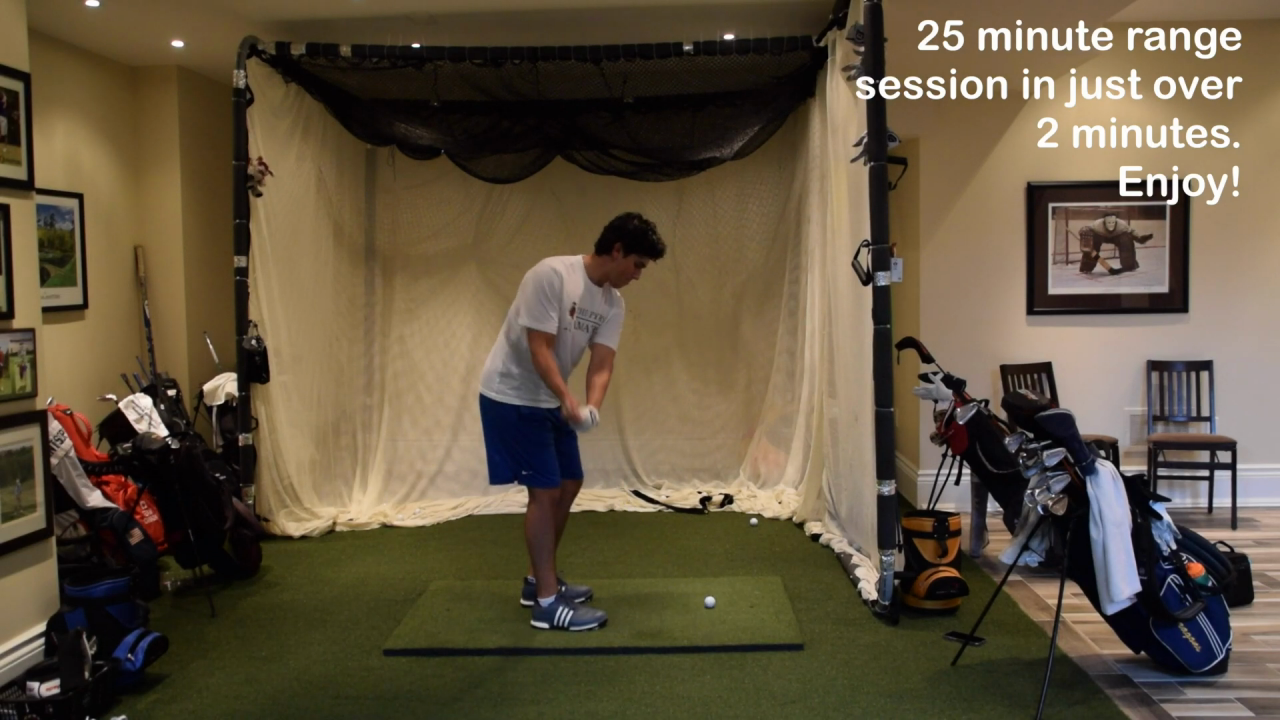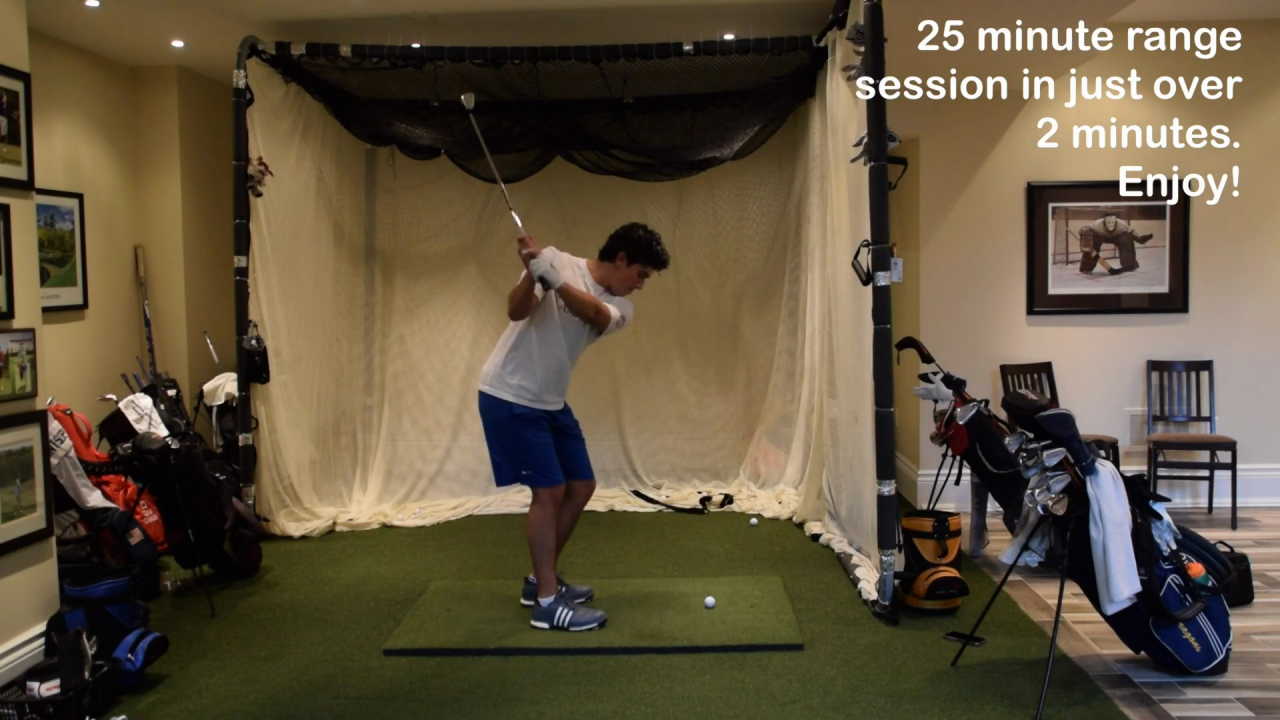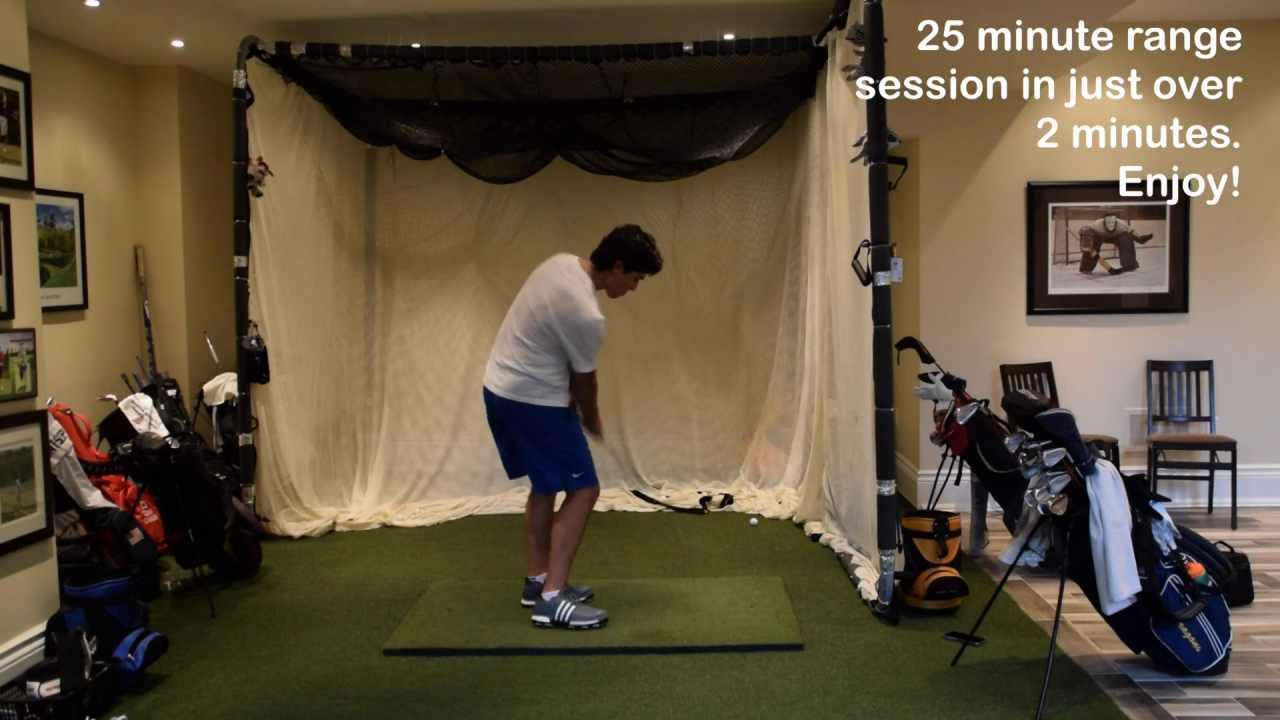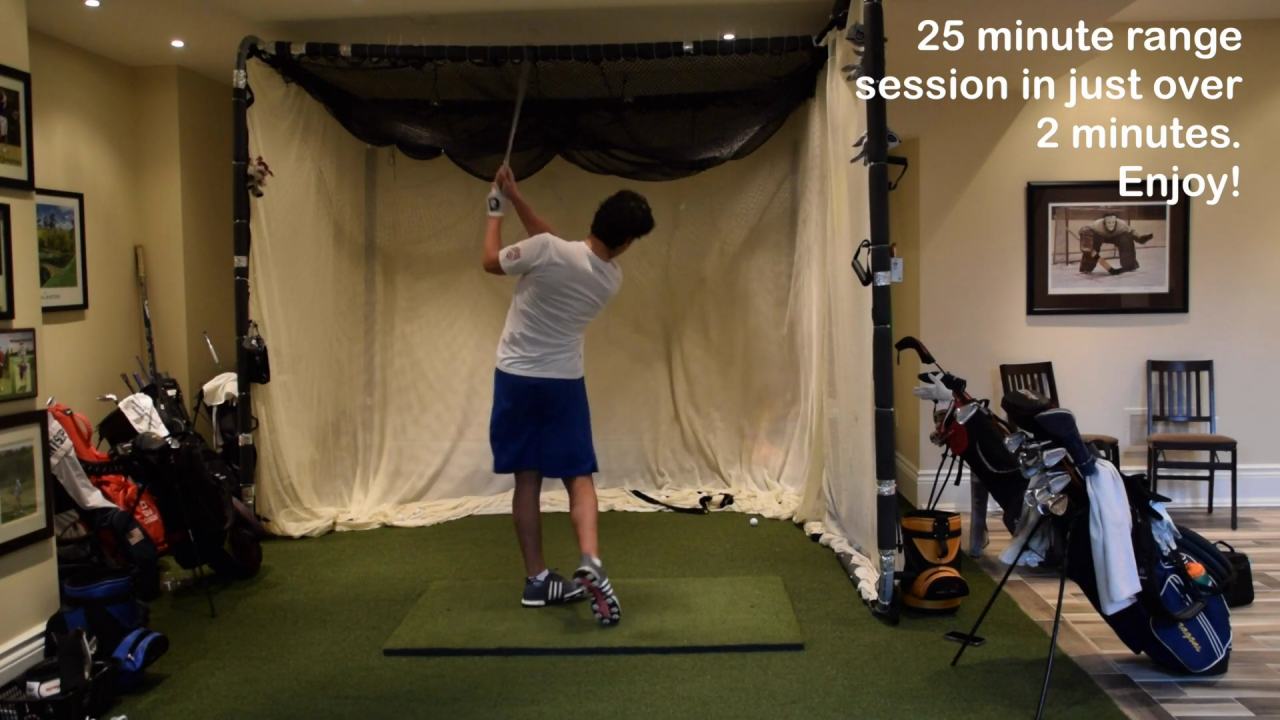
dt=0.3s
person 1, frame 1
left shoulder: (613, 305)
right shoulder: (553, 274)
left elbow: (603, 364)
right elbow: (539, 348)
left wrist: (590, 407)
right wrist: (568, 400)
left hip: (548, 401)
right hip: (511, 396)
left knee: (568, 485)
right knee: (545, 491)
left ankle: (540, 579)
right ankle: (548, 602)
person 1, frame 2
left shoulder: (619, 307)
right shoulder: (555, 259)
left elbow: (592, 310)
right elbow: (516, 311)
left wrist: (557, 283)
right wrist: (531, 274)
left hip: (550, 402)
right hip: (509, 396)
left knee: (580, 486)
right knee: (549, 491)
left ankle: (541, 578)
right ankle: (547, 602)
person 1, frame 3
left shoulder: (561, 262)
right shoulder: (587, 318)
right elbow: (583, 383)
right wrist: (593, 420)
left hip: (499, 389)
right hip: (536, 402)
left knee: (547, 485)
right knee: (583, 490)
left ankle: (539, 580)
right ankle: (552, 599)
person 1, frame 4
left shoulder: (549, 249)
right shoulder: (610, 280)
left elbow: (492, 263)
left wrist: (497, 208)
right wrist: (515, 197)
left hip: (515, 378)
right hip: (563, 383)
left knee: (528, 478)
right knee: (579, 477)
left ankle: (536, 579)
right ankle: (589, 564)
